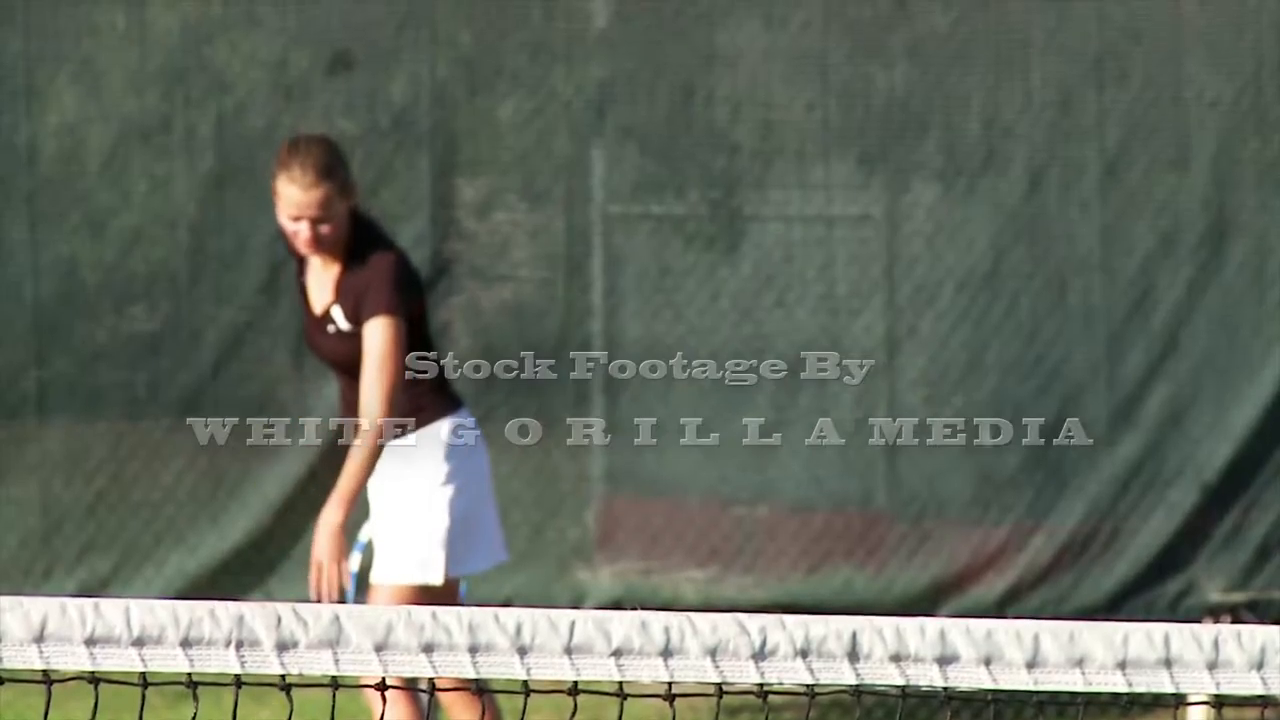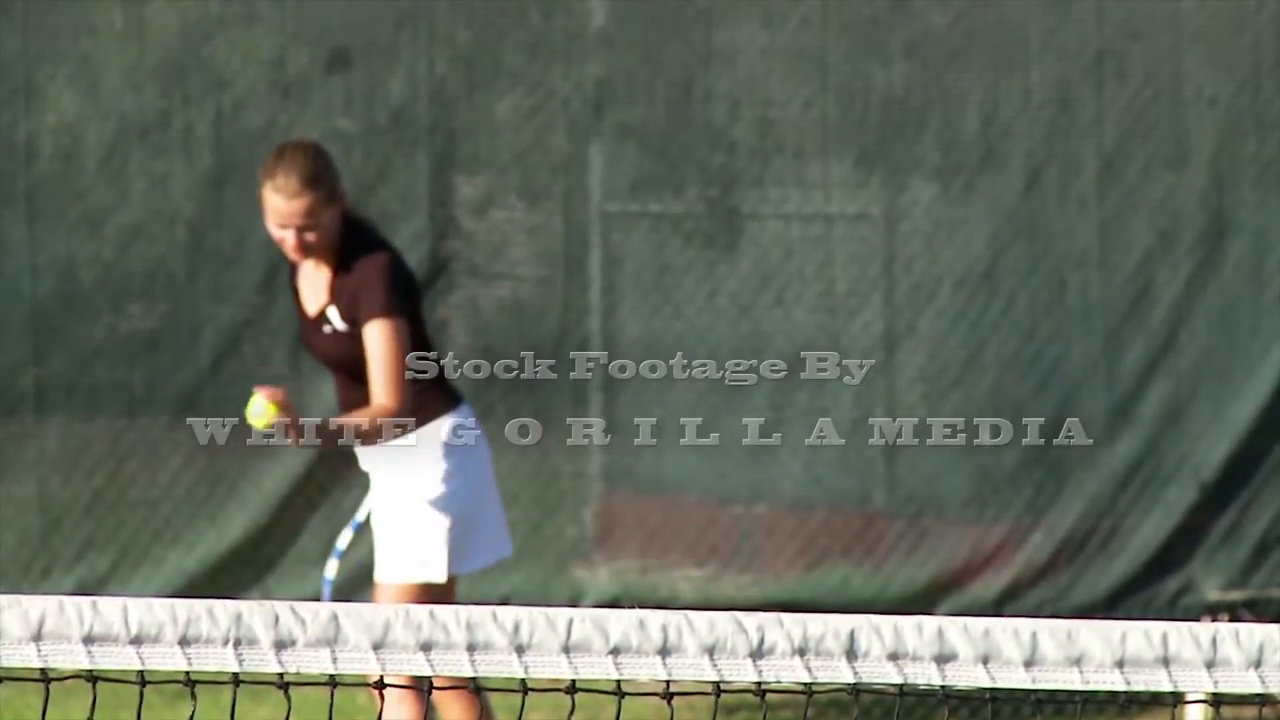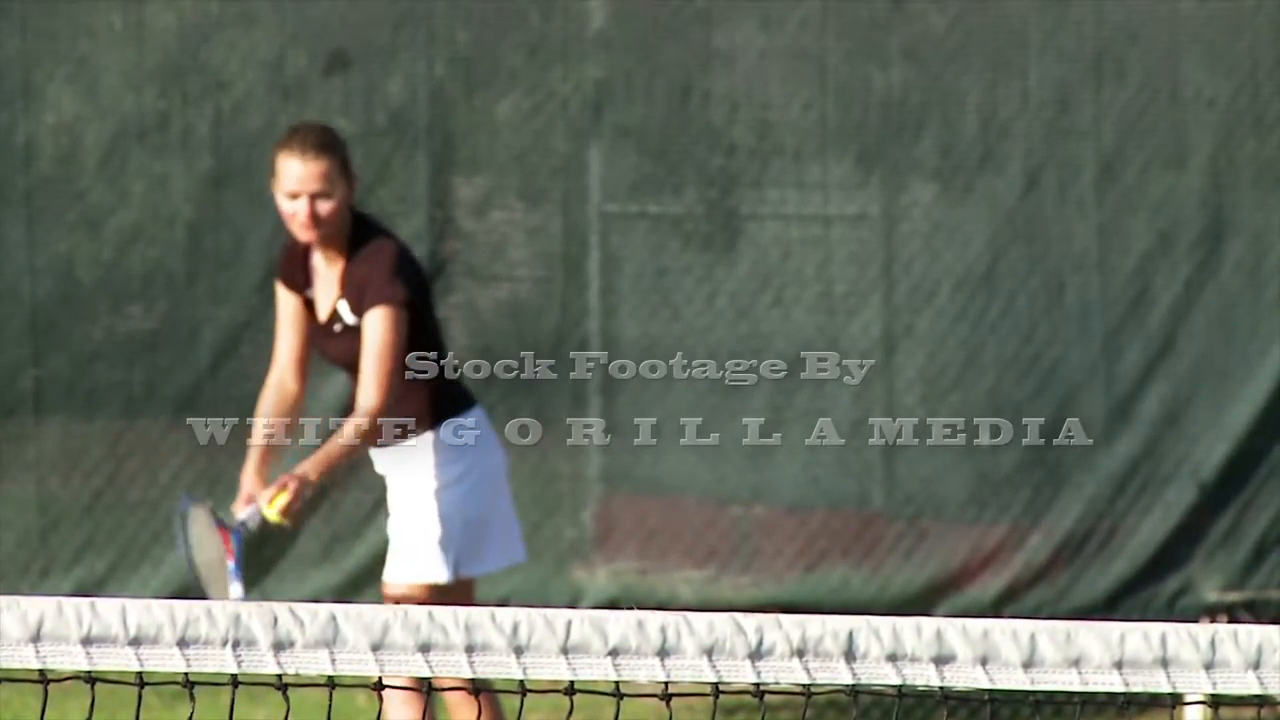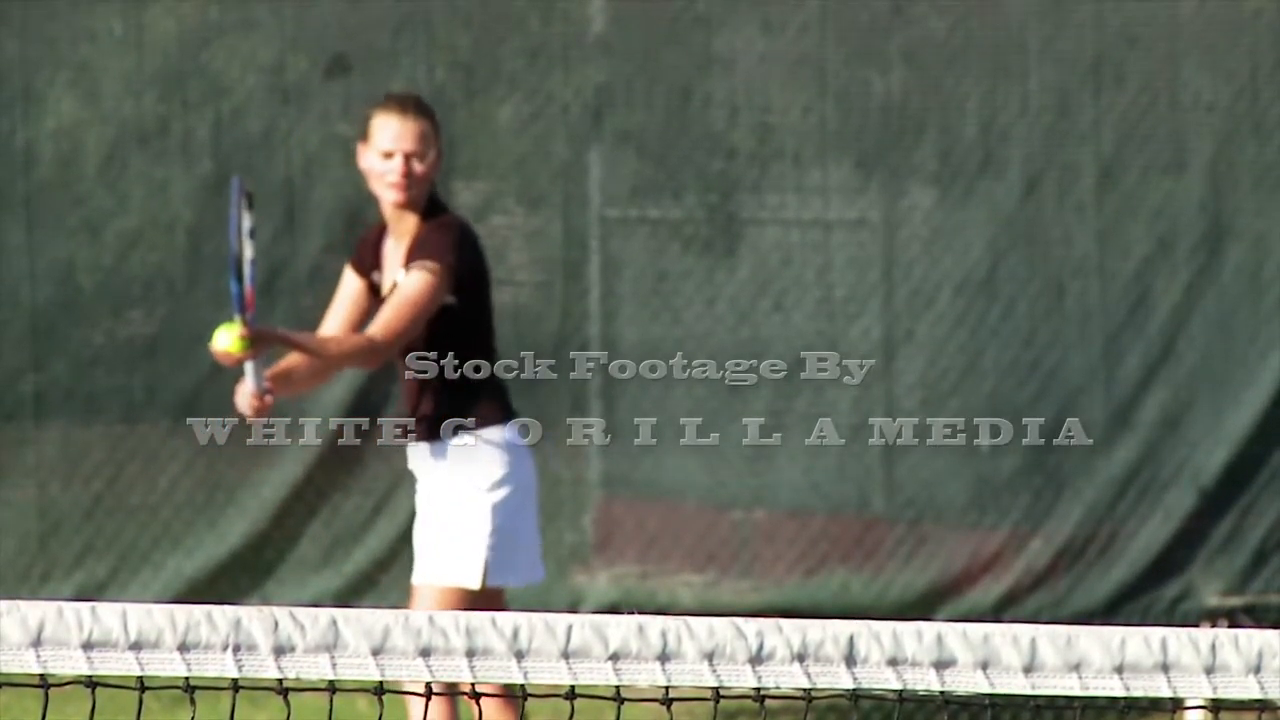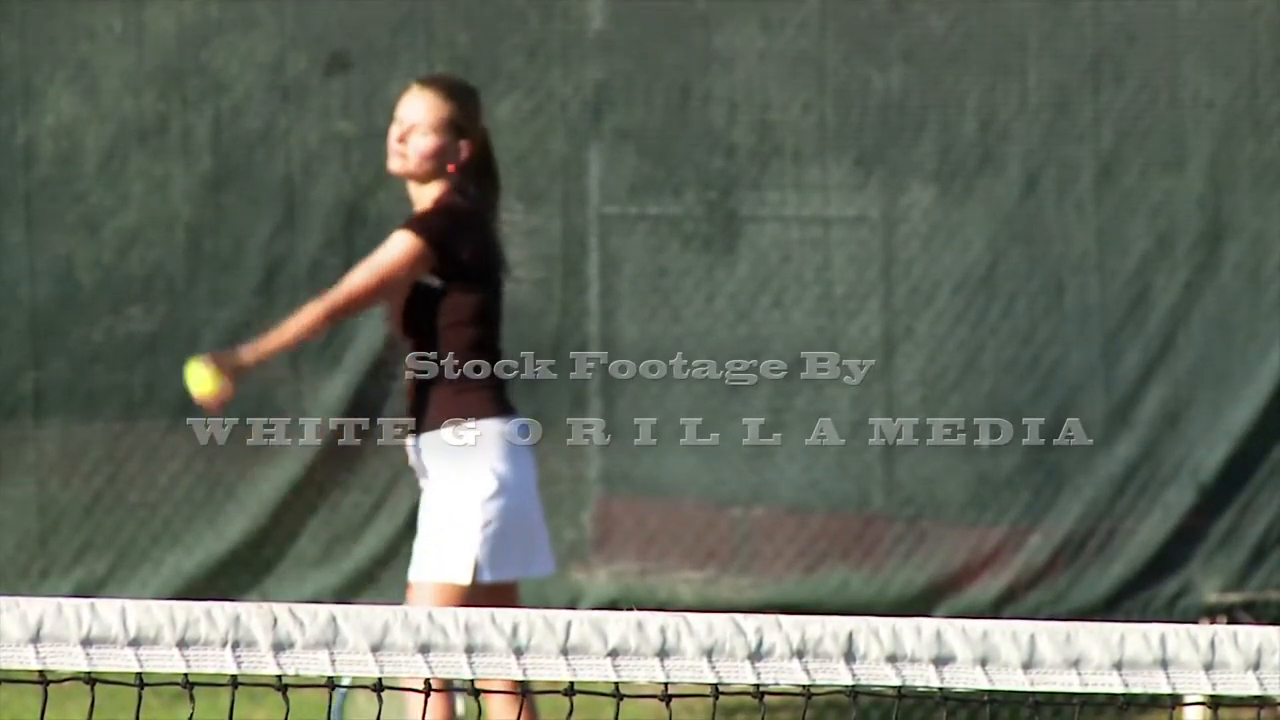
dt=1s
person 1, frame 1
left shoulder: (382, 272)
right shoulder: (305, 247)
left elbow: (376, 417)
left wrist: (332, 517)
left hip: (431, 455)
right hip: (393, 460)
person 1, frame 2
left shoulder: (375, 272)
right shoulder: (300, 251)
left elbow: (389, 408)
left wrist: (311, 430)
left hip: (432, 452)
right hip: (391, 456)
person 1, frame 3
left shoulder: (382, 265)
right shoulder: (297, 259)
left elbow: (373, 407)
right elbow: (287, 375)
left wrist: (308, 475)
right wrist: (256, 463)
left hip: (444, 454)
right hip: (410, 459)
person 1, frame 4
left shoulder: (447, 240)
right shoulder: (374, 246)
left elbow: (374, 347)
right elbow: (325, 352)
left wrist: (273, 335)
right wrist: (265, 383)
left hip: (477, 461)
right hip: (442, 462)
person 1, frame 5
left shoulder: (440, 226)
right shoulder: (449, 226)
left elbow: (338, 302)
left wrist: (247, 357)
right wrist: (429, 438)
left hip: (475, 460)
right hip: (465, 461)
right knee: (493, 668)
